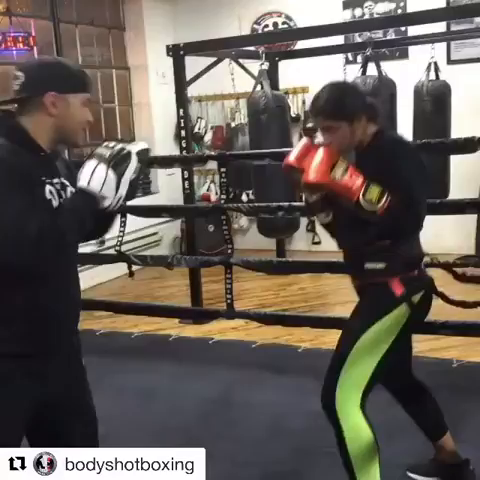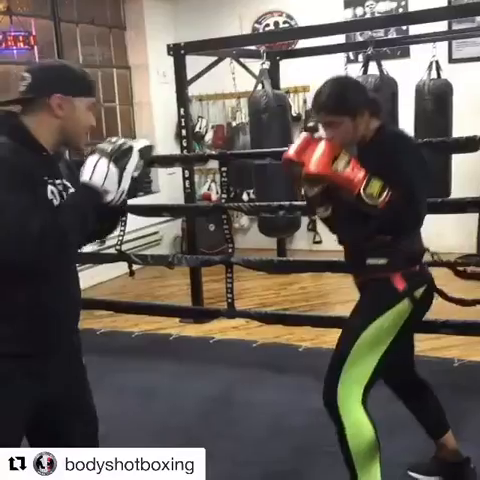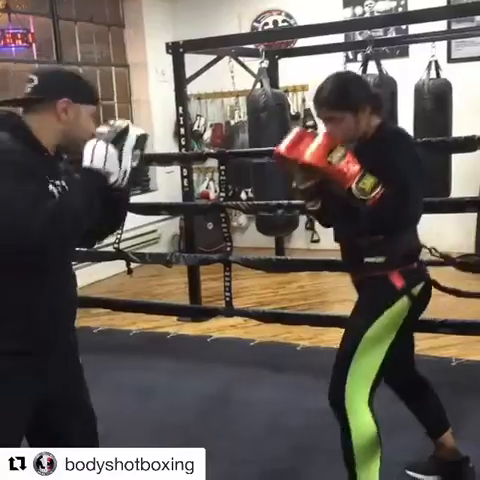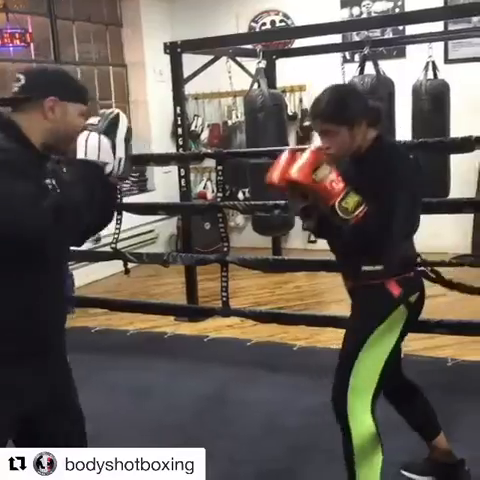
dt=0.1s
person 1, frame 1
left shoulder: (395, 153)
right shoulder: (356, 157)
left elbow: (405, 220)
right elbow: (346, 228)
left wrist: (351, 186)
right wrist: (320, 194)
left hip: (394, 288)
right hip: (382, 286)
left knee: (341, 396)
right knee: (397, 377)
person 1, frame 2
left shoulder: (397, 148)
right shoulder: (358, 151)
left elbow: (407, 215)
right elbow: (346, 222)
left wrist: (350, 179)
right wrist: (319, 189)
left hip: (396, 283)
right hip: (384, 281)
left knee: (343, 392)
right knee: (399, 373)
person 1, frame 3
left shoulder: (394, 146)
right shoulder: (355, 147)
left elbow: (398, 213)
right elbow: (334, 214)
right wrist: (314, 180)
left hip: (393, 281)
right hip: (377, 280)
left knee: (347, 393)
right knee: (398, 371)
person 1, frame 4
left shoulder: (392, 162)
right shoulder: (350, 161)
left elbow: (378, 232)
right elbow: (330, 227)
right wrist: (306, 199)
left hip: (389, 290)
right hip: (372, 288)
left knee: (351, 397)
right knee: (387, 378)
person 2, frame 1
left shoulder: (52, 162)
left elbow: (76, 231)
left wrist: (109, 193)
right wrist: (89, 195)
left hip: (55, 344)
left knee: (76, 442)
person 2, frame 2
left shoulder: (55, 163)
left elbow: (80, 232)
left wrist: (113, 193)
right wrist: (92, 191)
left hip: (55, 344)
left knee: (76, 442)
person 2, frame 3
left shoulder: (50, 163)
left elbow: (91, 230)
right elbow: (37, 238)
left wrist: (115, 180)
right wrist: (96, 176)
left hip: (51, 343)
left knee: (75, 443)
person 2, frame 4
left shoulder: (40, 161)
left elbow: (82, 225)
right elbow: (43, 231)
left wrist: (104, 172)
right wrist: (90, 166)
left hip: (40, 345)
left knee: (65, 444)
